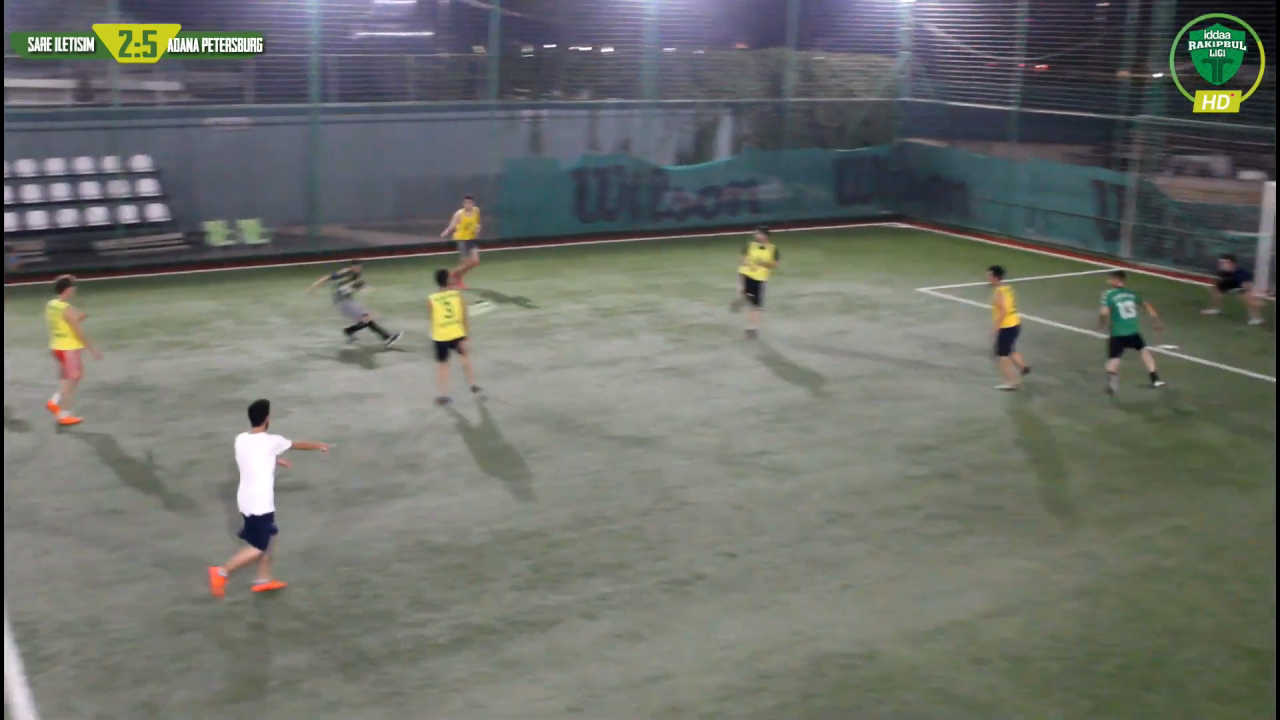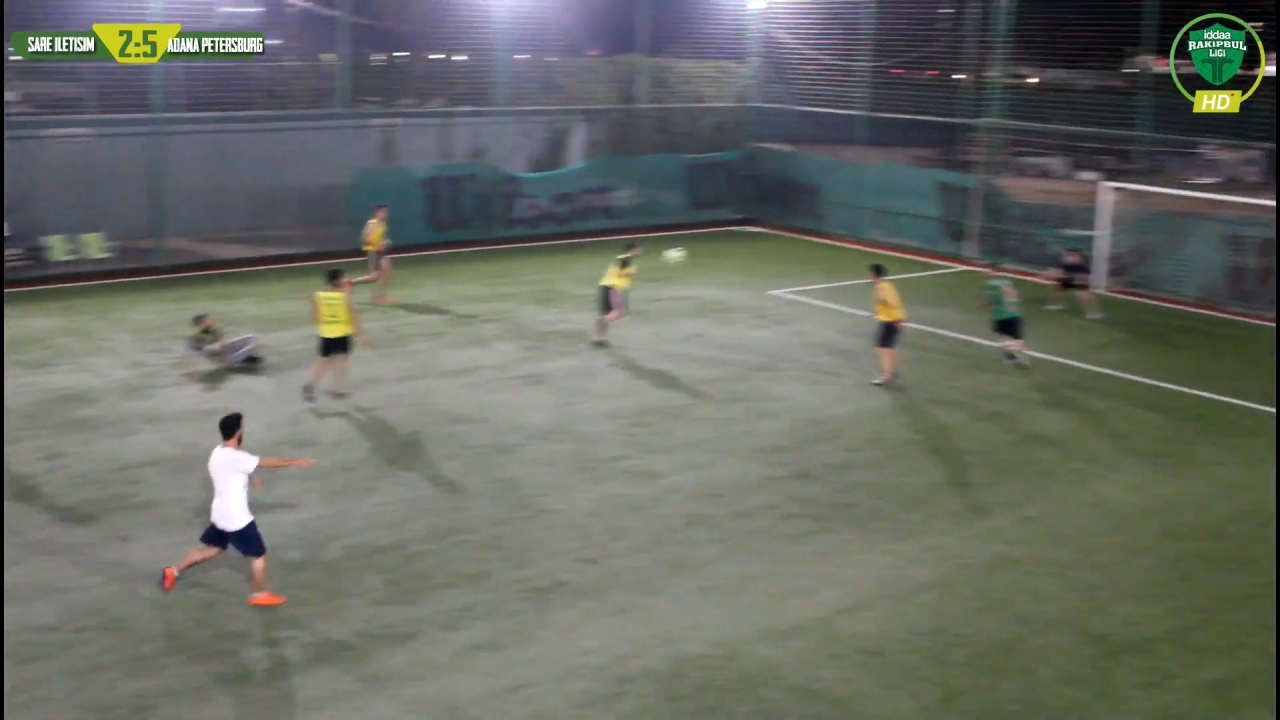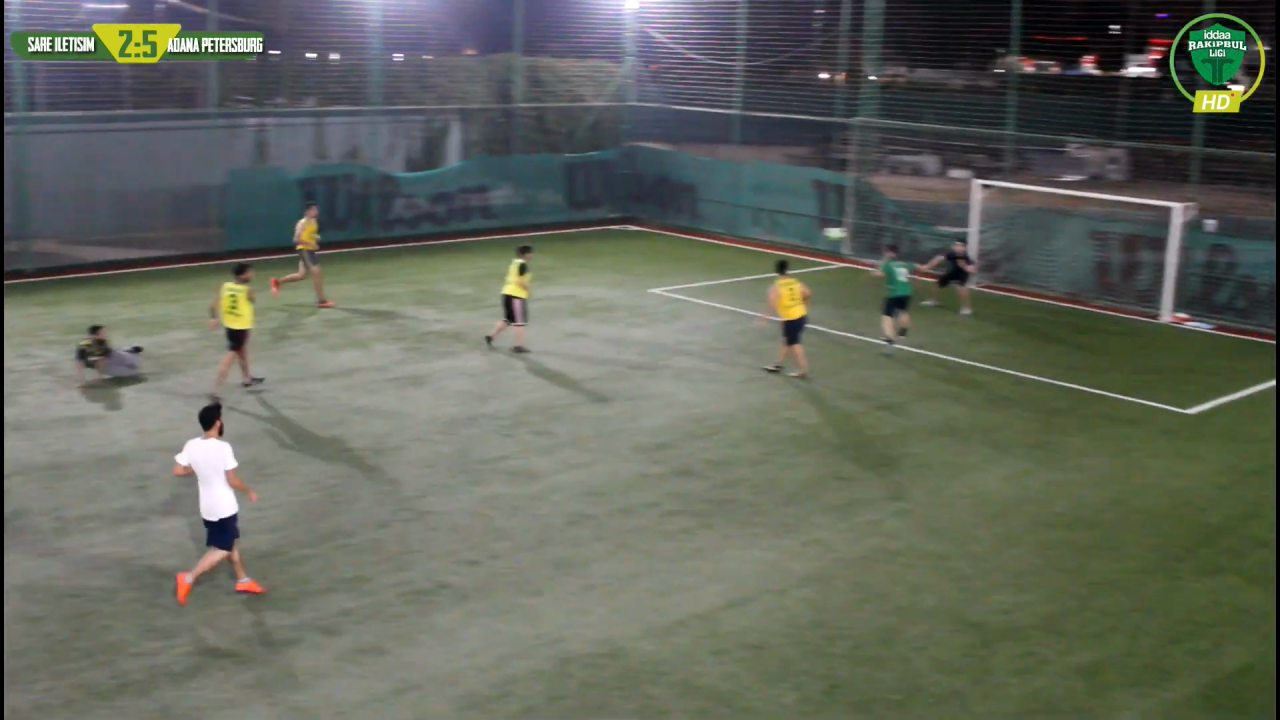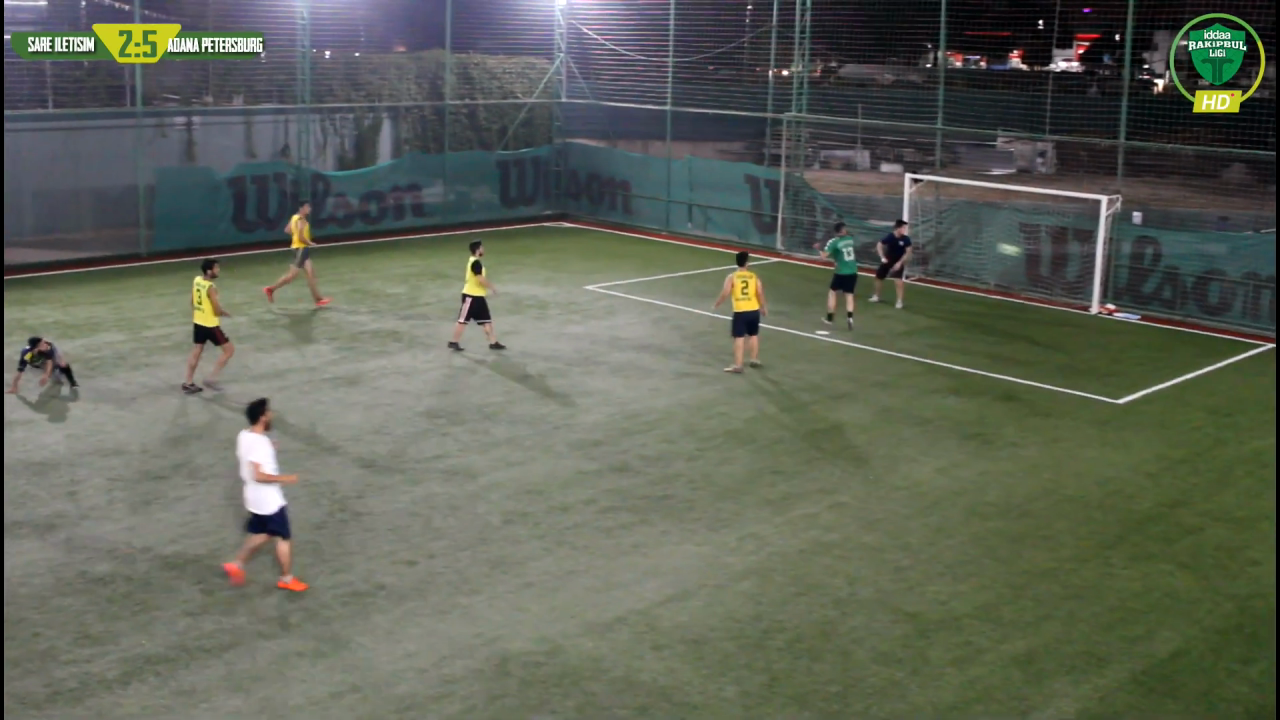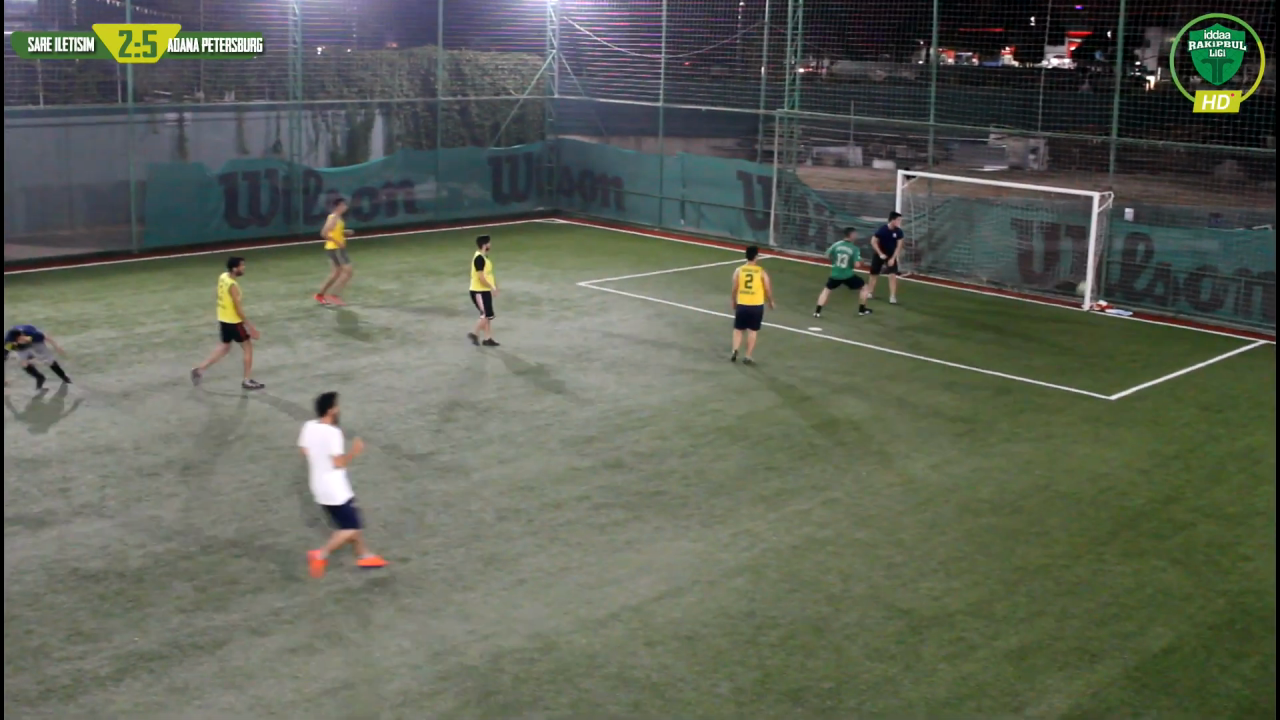
dt=0.3s
person 1, frame 1
left shoulder: (240, 439)
right shoulder: (271, 441)
right elbow: (296, 445)
right wrist: (319, 446)
left hip: (246, 500)
right hip: (261, 504)
left knee: (266, 537)
right knee: (258, 547)
left ankle: (264, 580)
right ankle: (222, 572)
person 1, frame 2
left shoulder: (218, 452)
right shoulder: (235, 457)
right elbow: (265, 463)
left wrist: (247, 478)
right wrist: (296, 462)
left hip: (220, 513)
right hip: (237, 518)
left knee: (210, 548)
right knee: (259, 554)
left ankle: (174, 571)
right ankle: (260, 594)
person 1, frame 3
left shoulder: (192, 445)
right shoulder: (222, 447)
left elbow: (178, 470)
right elbow: (233, 480)
right wrist: (249, 492)
left hip: (208, 506)
right hip: (224, 507)
left knee: (232, 542)
right knee: (223, 549)
left ankle: (243, 581)
right ankle: (188, 578)
person 1, frame 4
left shoulder: (244, 435)
right shoulder: (260, 442)
right elbow: (257, 475)
left wrist: (269, 449)
right wrist: (284, 479)
left hip: (255, 499)
right hip: (269, 500)
left knee: (261, 533)
right knee: (283, 538)
left ankle: (235, 564)
right ankle: (286, 579)
person 1, frame 5
left shoulder: (308, 427)
right shoulder: (333, 433)
left elbow: (305, 451)
right elbow: (338, 462)
right wrist: (354, 449)
left hip: (320, 488)
right hip: (334, 490)
left knee: (350, 523)
right knee: (352, 527)
left ankle: (366, 557)
right ankle: (321, 554)
